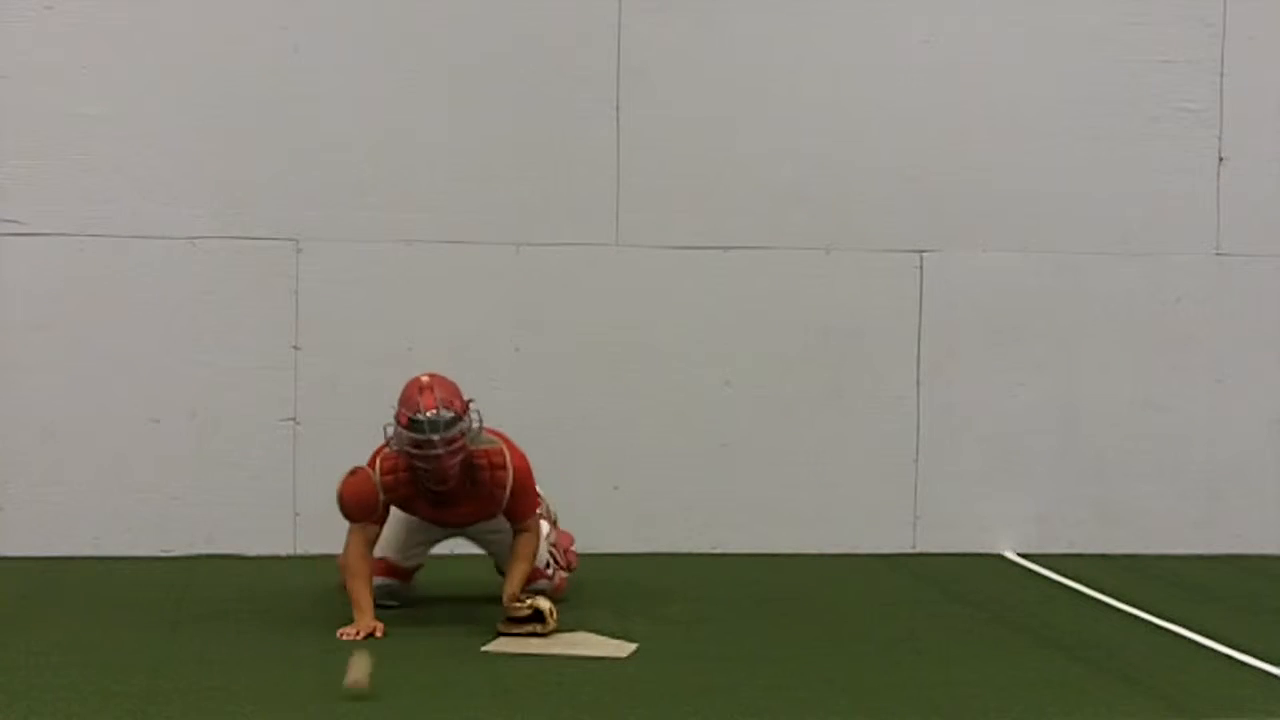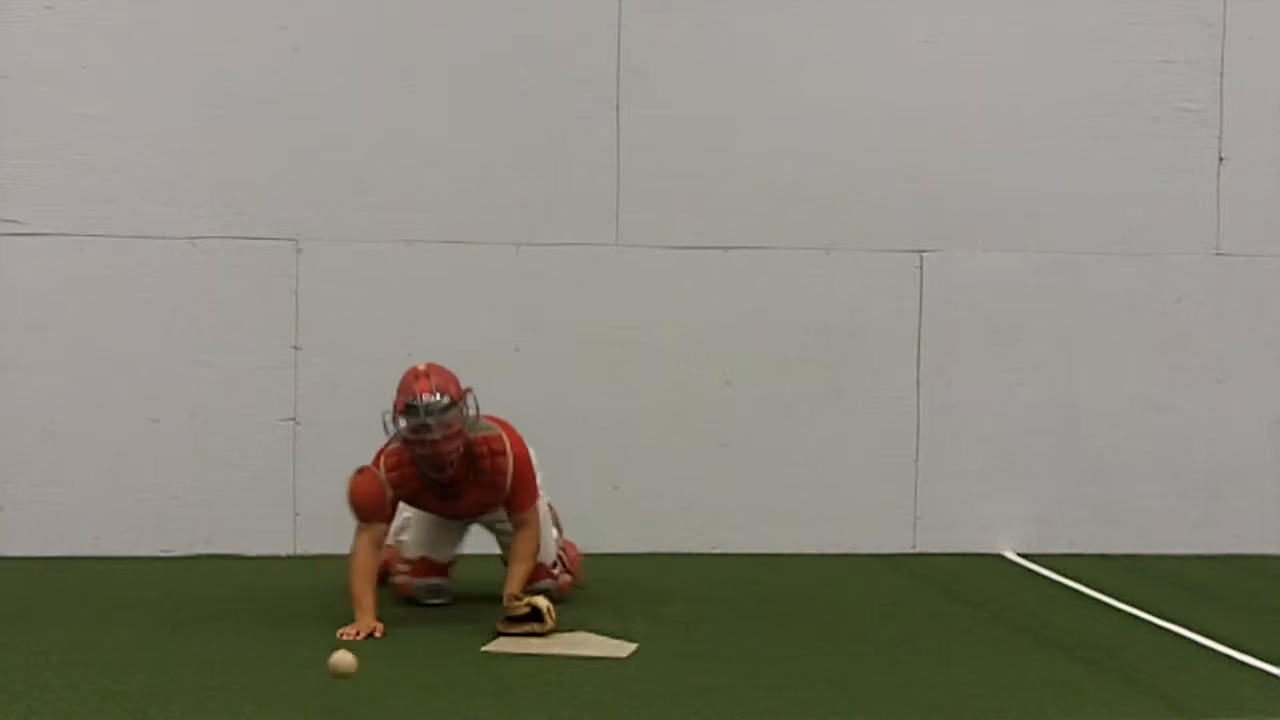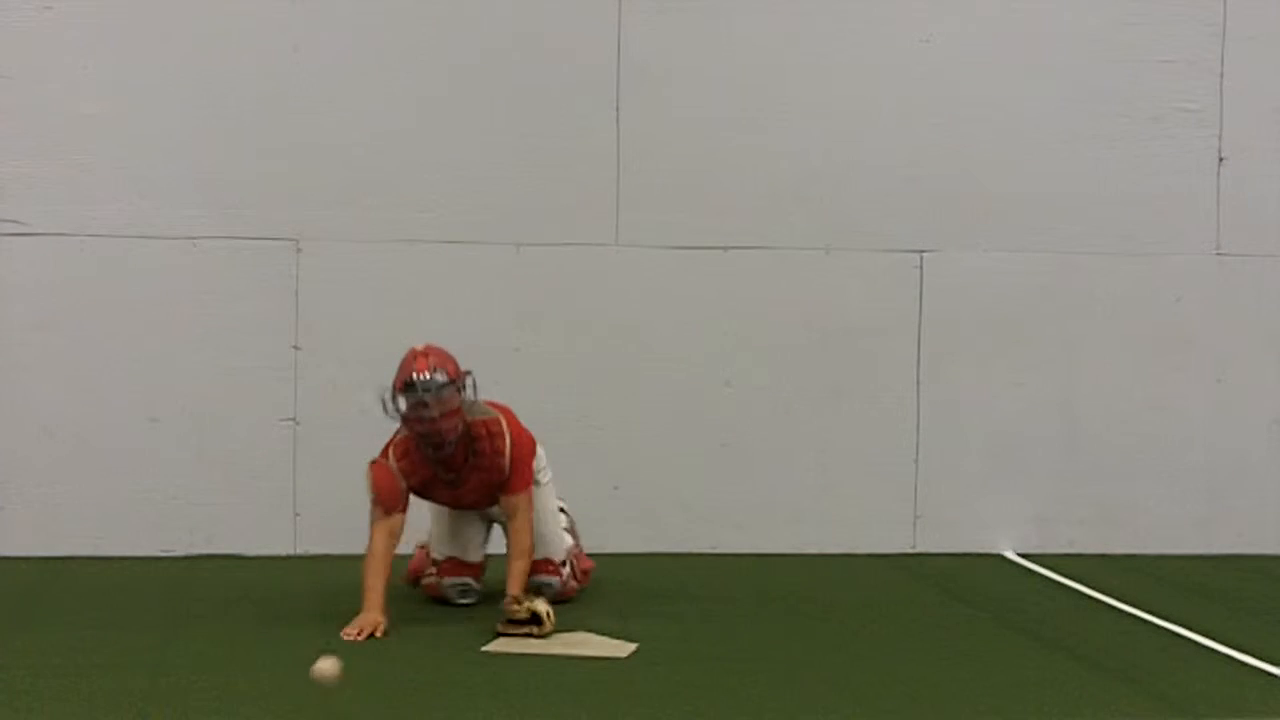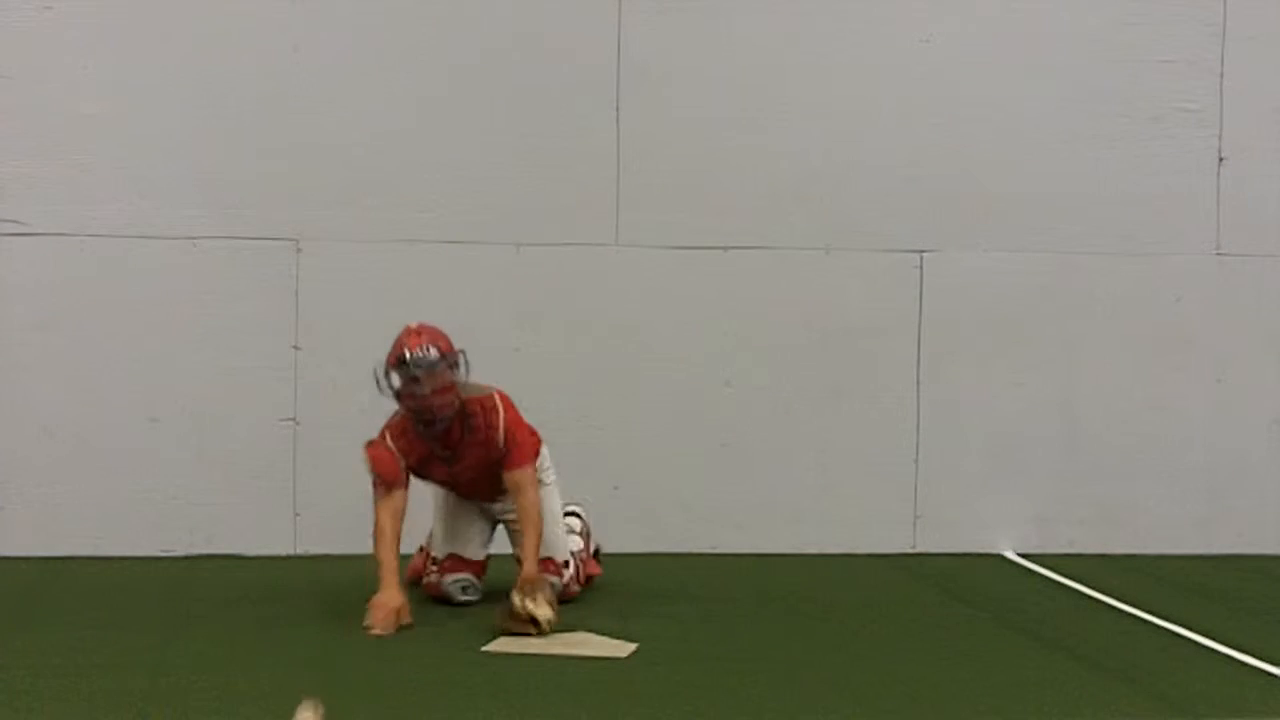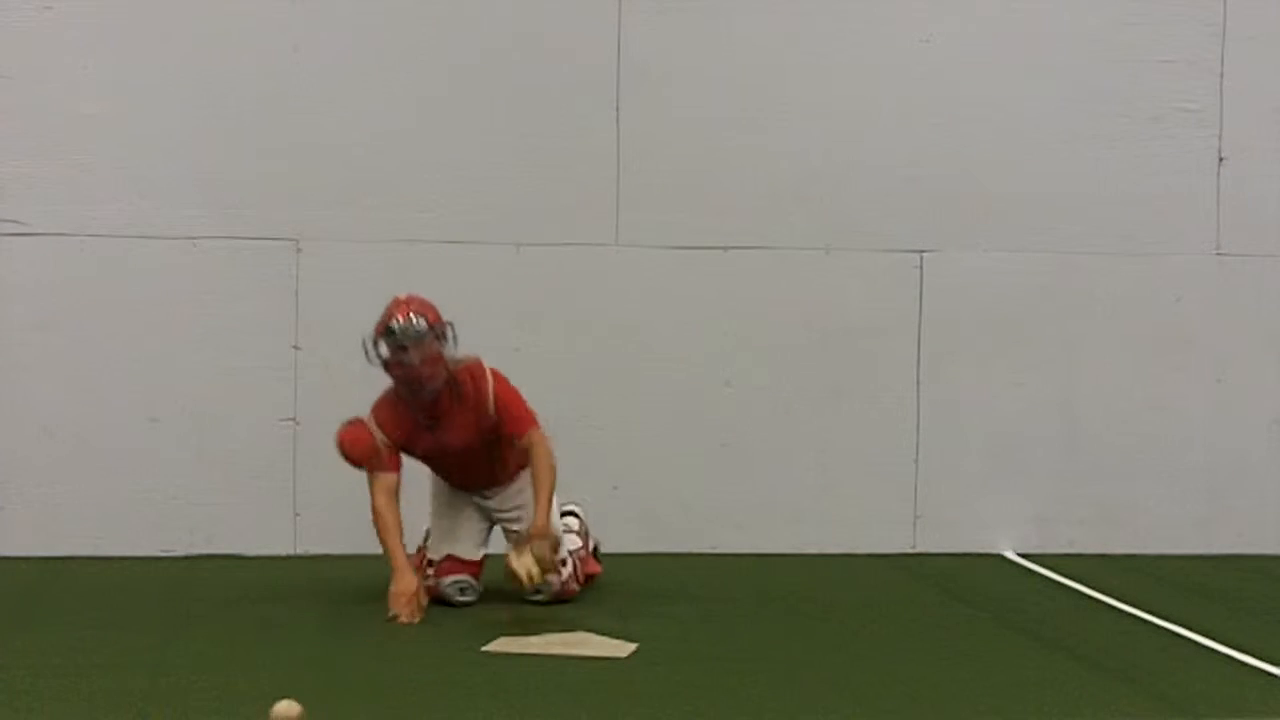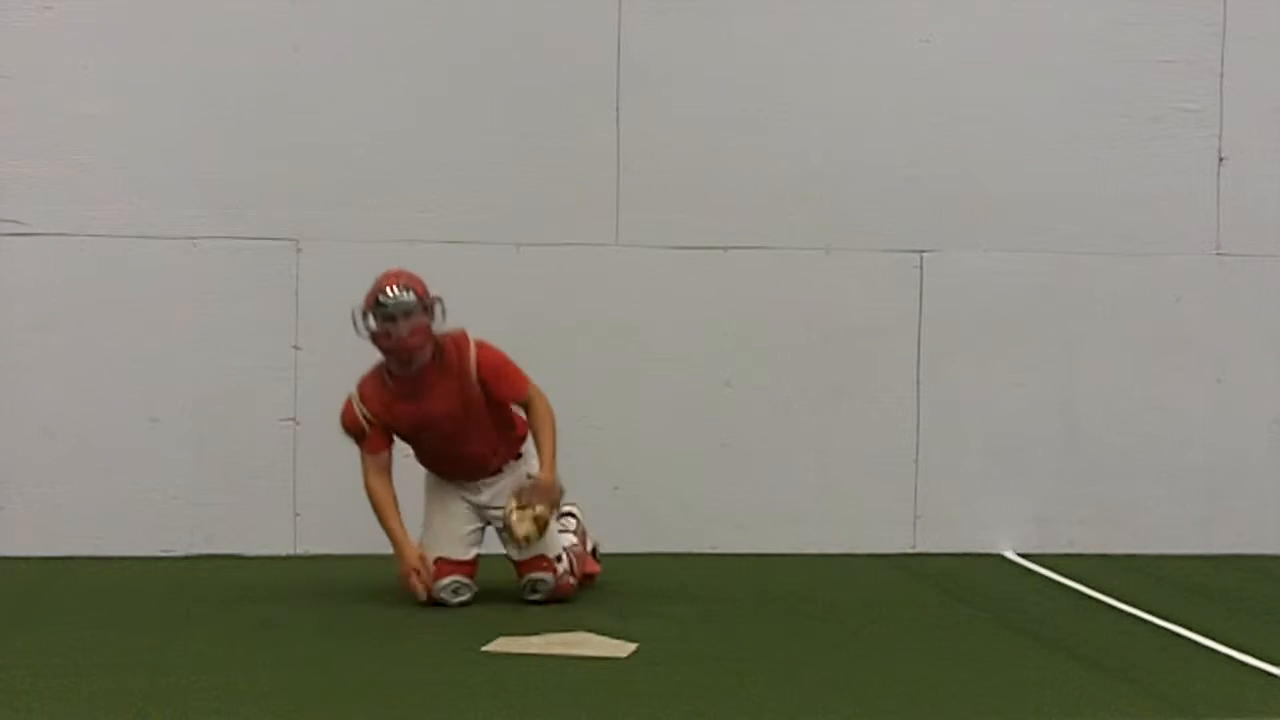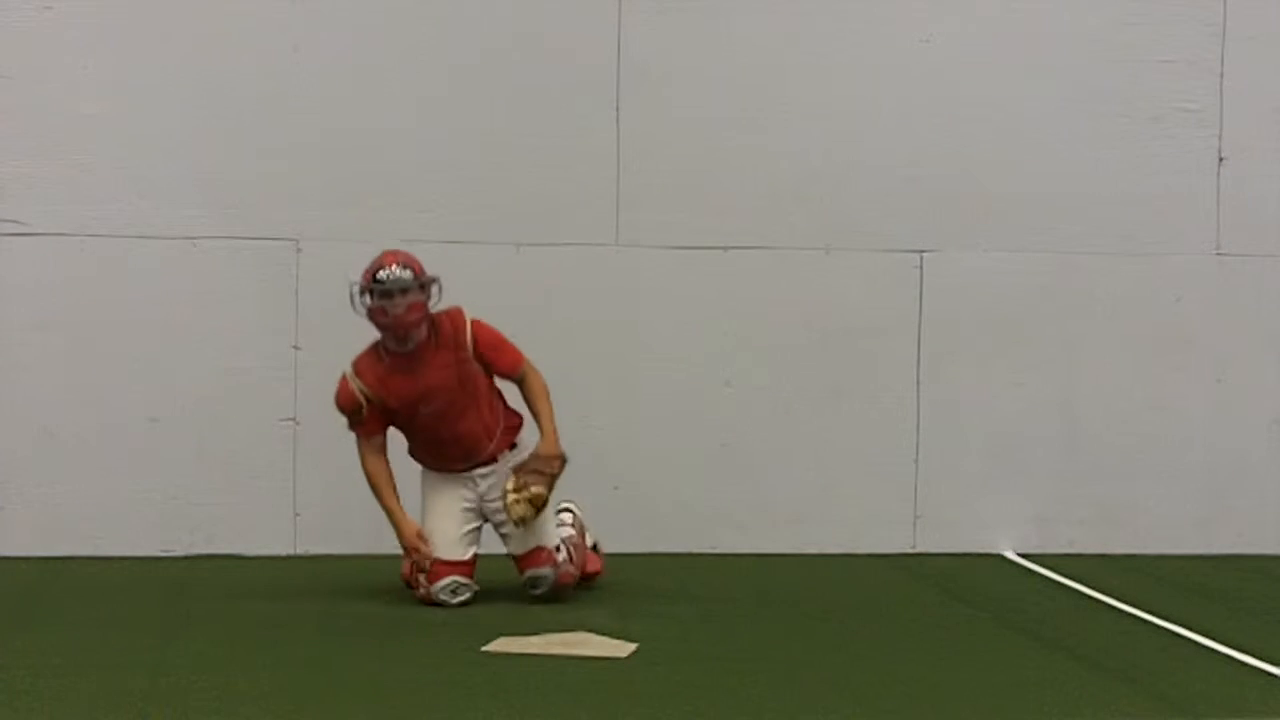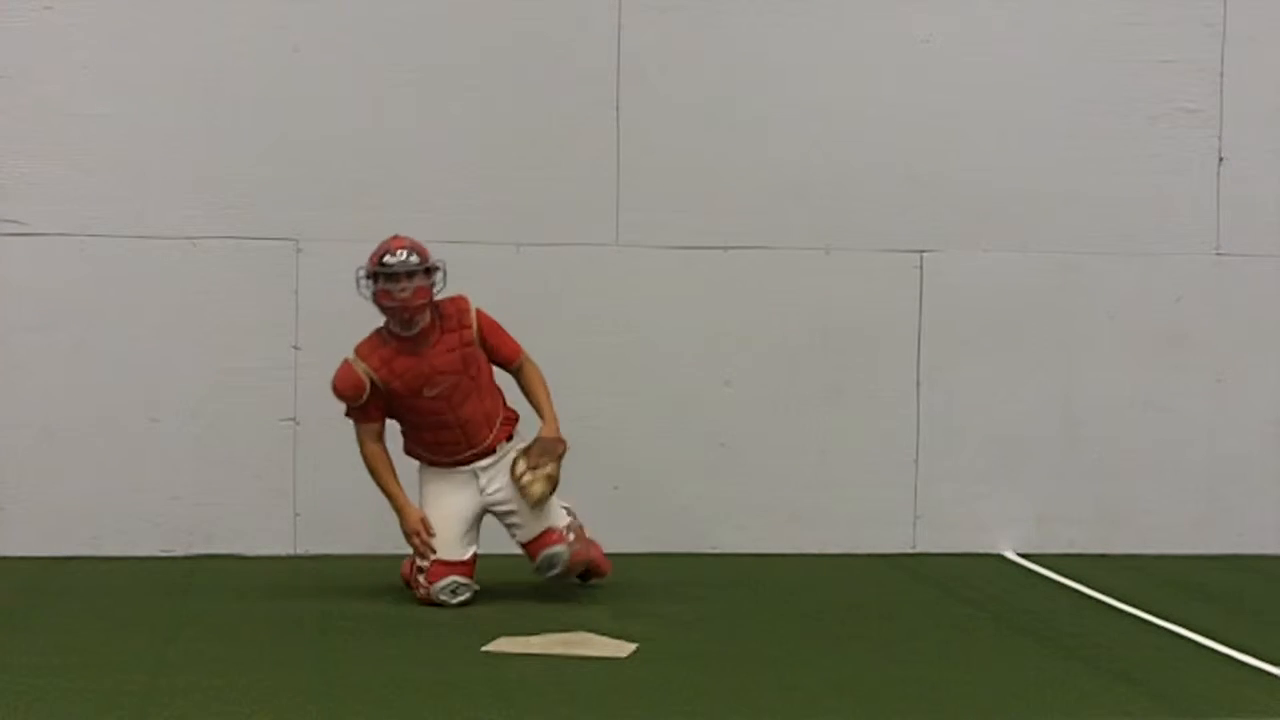
dt=0.1s
person 1, frame 1
left shoulder: (503, 462)
right shoulder: (386, 469)
left elbow: (526, 529)
right elbow: (360, 542)
left wrist: (512, 590)
right wrist: (364, 616)
left hip: (492, 514)
left knee: (546, 584)
right knee: (379, 587)
left ankle: (548, 532)
person 1, frame 2
left shoulder: (504, 449)
right shoulder: (391, 466)
left elbow: (525, 526)
right elbow: (367, 541)
left wrist: (514, 589)
right wrist: (366, 615)
left hip: (507, 496)
right hip: (438, 506)
left knee: (548, 584)
left ankle: (548, 533)
right ankle: (406, 540)
person 1, frame 3
left shoulder: (500, 431)
right shoulder: (399, 455)
left elbow: (520, 518)
right elbow: (383, 534)
left wrist: (515, 592)
right wrist: (372, 609)
left hip: (516, 486)
right hip: (452, 501)
left knee: (553, 585)
right knee: (455, 589)
left ankle: (559, 526)
right ankle: (433, 550)
person 1, frame 4
left shoulder: (493, 411)
right shoulder: (395, 437)
left elbow: (524, 494)
right elbow: (387, 514)
left wrist: (530, 569)
right wrist: (388, 588)
left hip: (520, 478)
right hip: (459, 492)
left knee: (554, 585)
right knee: (455, 587)
left ankle: (573, 530)
right ankle: (435, 551)
person 1, frame 5
left shoulder: (481, 382)
right shoulder: (384, 416)
left elbow: (538, 450)
right elbow: (384, 497)
left wrist: (541, 524)
right wrist: (401, 571)
left hip: (516, 478)
right hip: (455, 489)
left knee: (551, 587)
right knee: (451, 588)
left ankle: (570, 526)
right ankle: (434, 543)
person 1, frame 6
left shoulder: (467, 355)
right shoulder: (371, 396)
left elbow: (535, 401)
right elbow: (377, 476)
left wrist: (549, 468)
right wrist: (403, 546)
left hip: (512, 471)
right hip: (449, 485)
left knee: (549, 587)
right knee: (448, 591)
left ankle: (568, 531)
right ankle: (419, 560)
person 1, frame 7
left shoulder: (462, 332)
right shoulder: (366, 375)
left elbow: (527, 375)
right elbow: (373, 456)
left wrist: (550, 439)
right wrist: (401, 523)
left hip: (507, 463)
right hip: (444, 480)
left knee: (550, 580)
right knee: (447, 591)
left ankle: (568, 527)
right ankle: (419, 558)
person 1, frame 8
left shoulder: (465, 319)
right shoulder: (370, 363)
left elbow: (522, 366)
right elbow: (371, 442)
left wrist: (549, 424)
right wrist: (404, 508)
left hip: (504, 458)
right hip: (443, 477)
left knee: (561, 563)
right knee: (446, 591)
left ankle: (571, 539)
right ankle: (424, 555)
